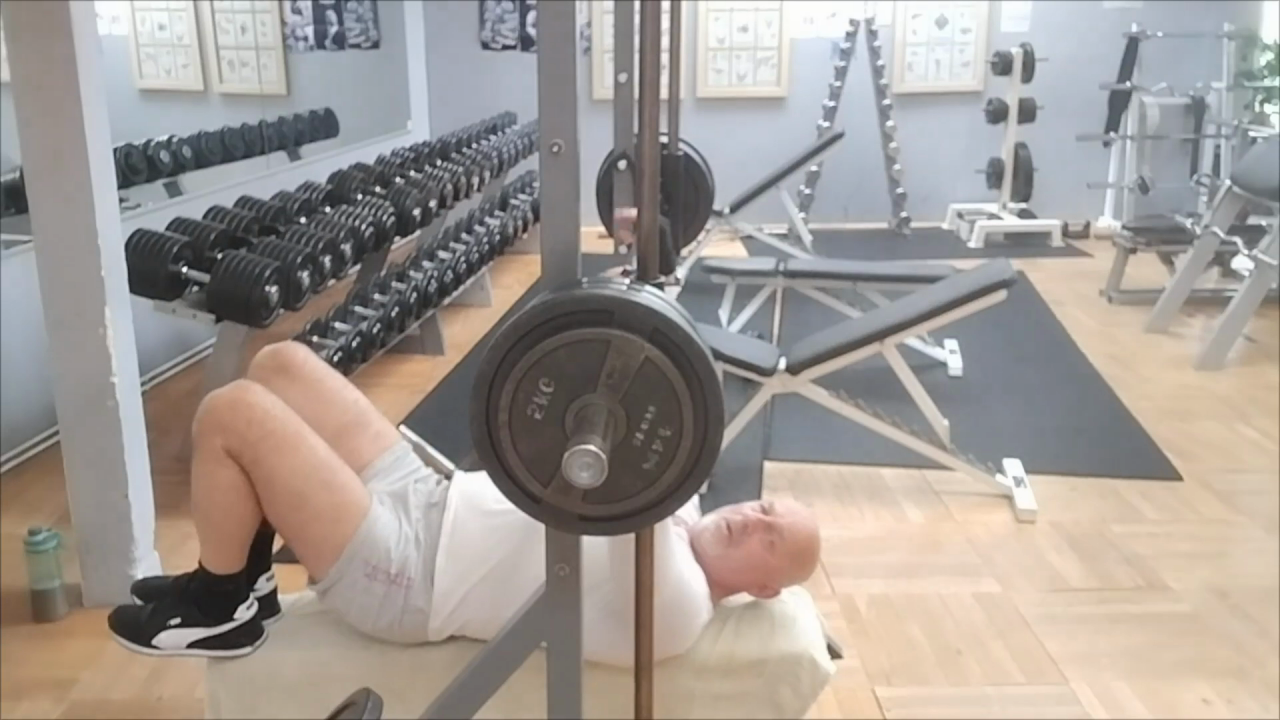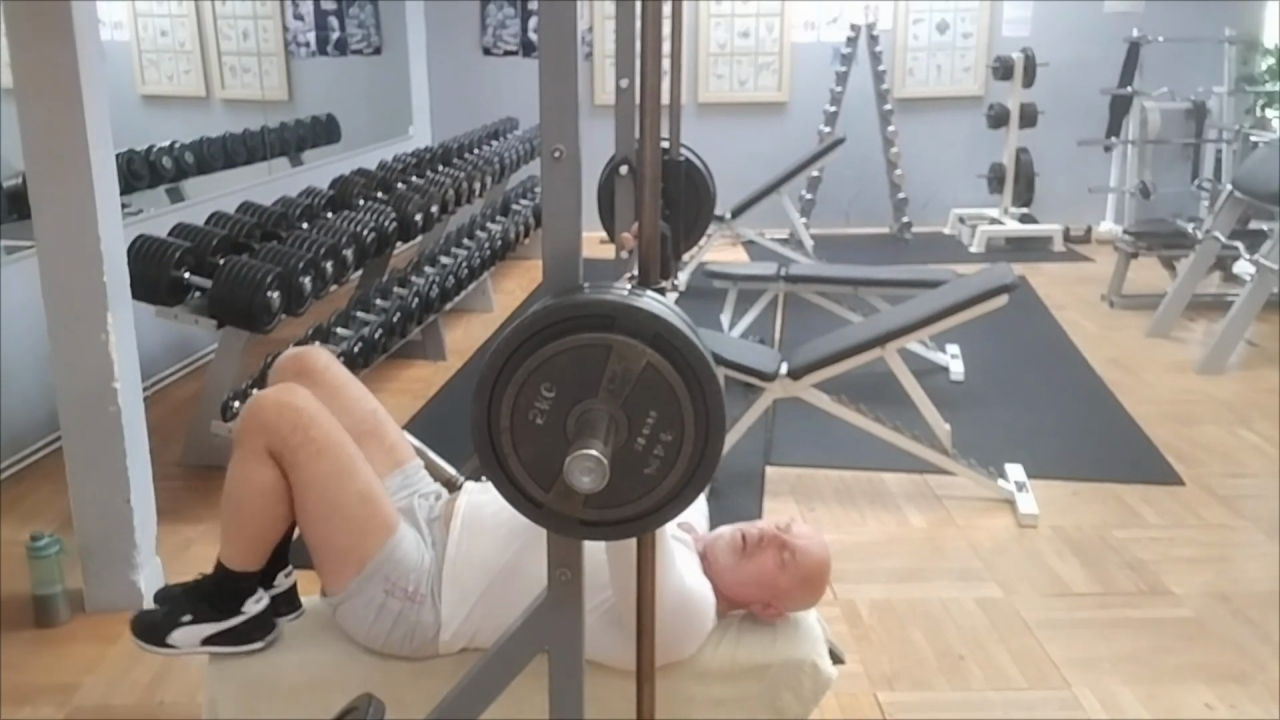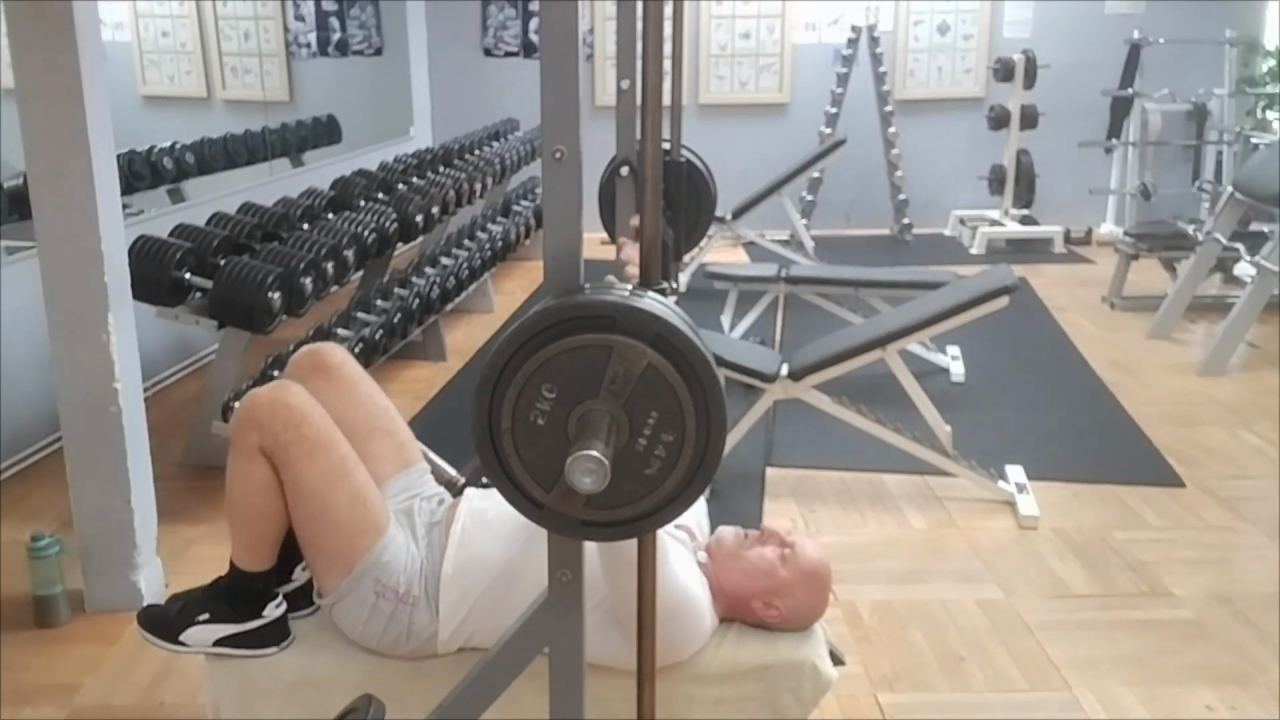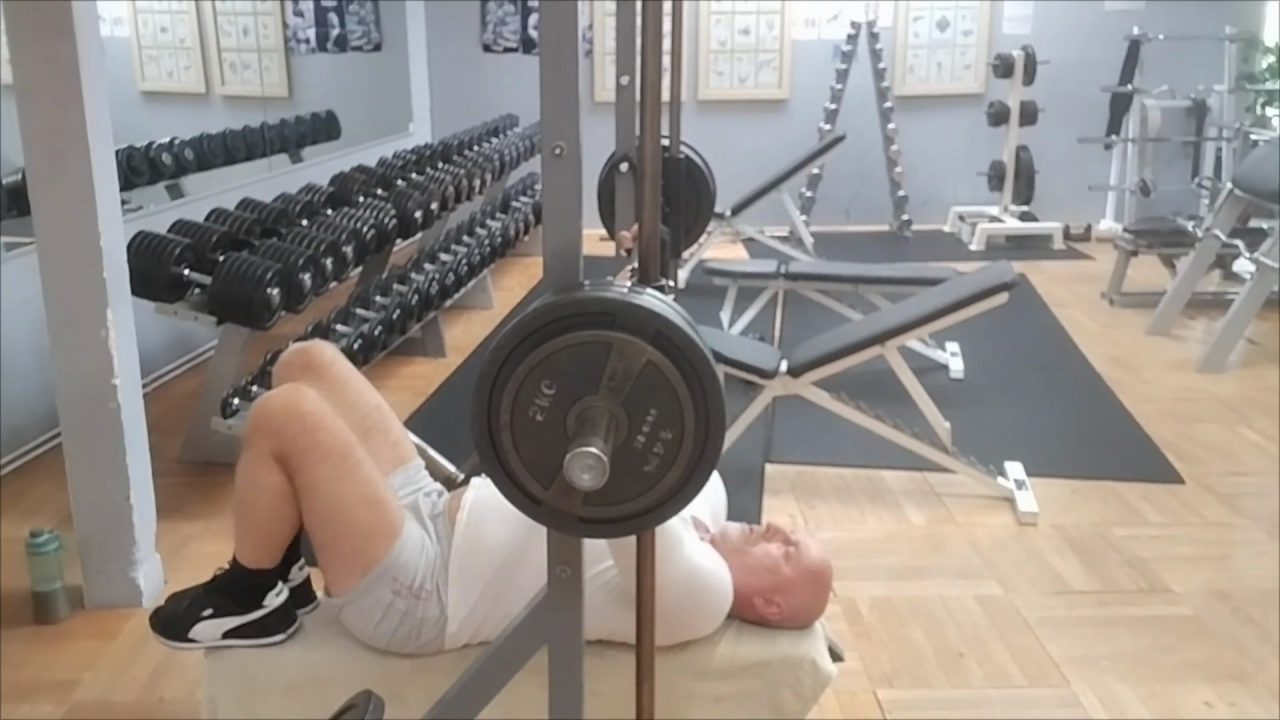
dt=1s
person 1, frame 1
left shoulder: (674, 624)
right shoulder: (681, 508)
left hip: (396, 582)
right hip: (423, 512)
left knee: (227, 410)
right knee: (276, 361)
left ankle: (215, 596)
right ankle: (240, 578)
person 1, frame 2
left shoulder: (682, 610)
right shoulder: (689, 517)
left hip: (404, 595)
right hip: (431, 518)
left knee: (275, 414)
right knee: (304, 365)
left ankle: (230, 604)
right ankle: (264, 577)
person 1, frame 3
left shoulder: (677, 615)
right shoulder: (688, 521)
left hip: (402, 594)
right hip: (435, 521)
left knee: (269, 410)
right knee: (318, 363)
left ankle: (246, 604)
right ankle: (284, 570)
person 1, frame 4
left shoulder: (701, 590)
right shoulder: (704, 502)
left hip: (411, 595)
right hip: (435, 516)
left knee: (282, 417)
right knee: (306, 362)
left ankle: (248, 598)
right ankle: (277, 571)
